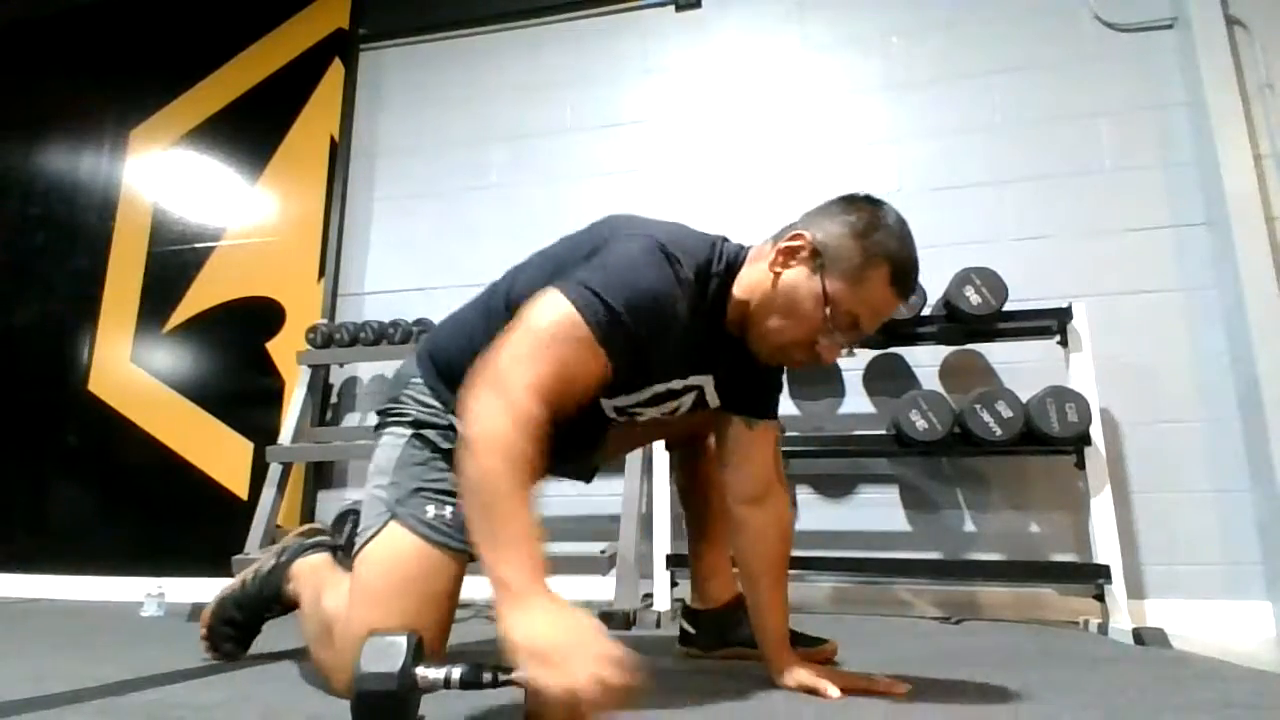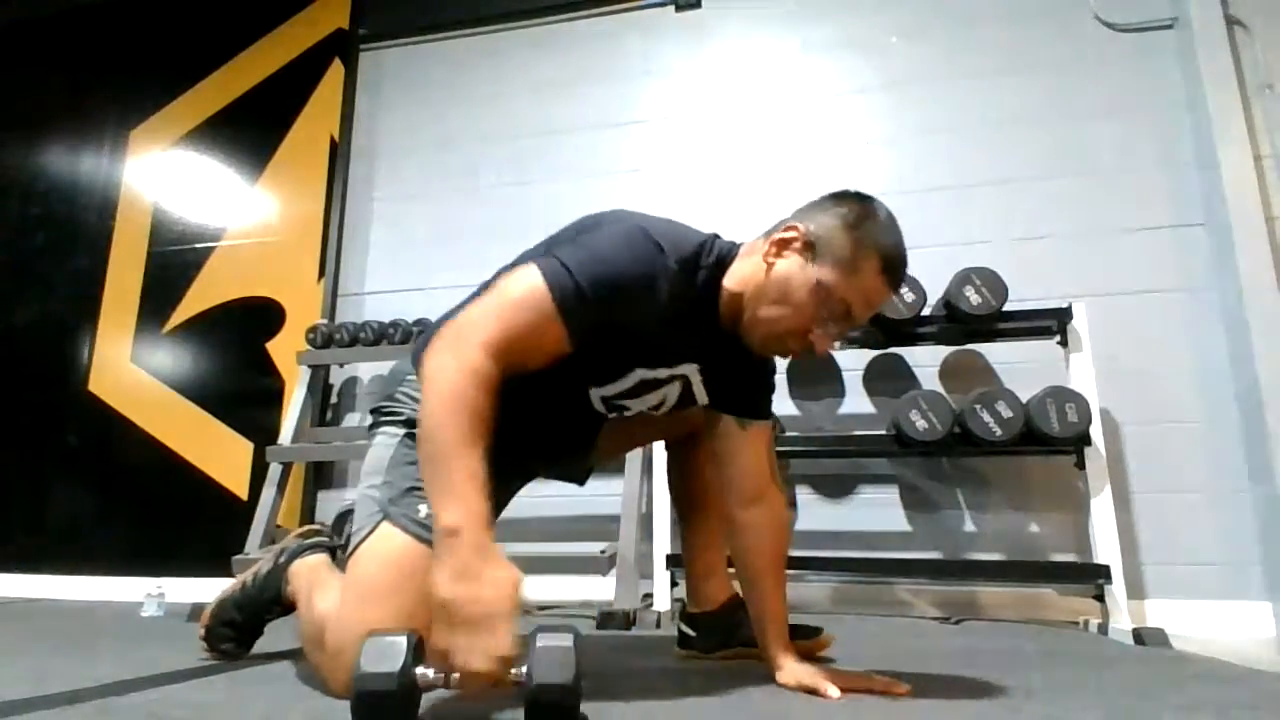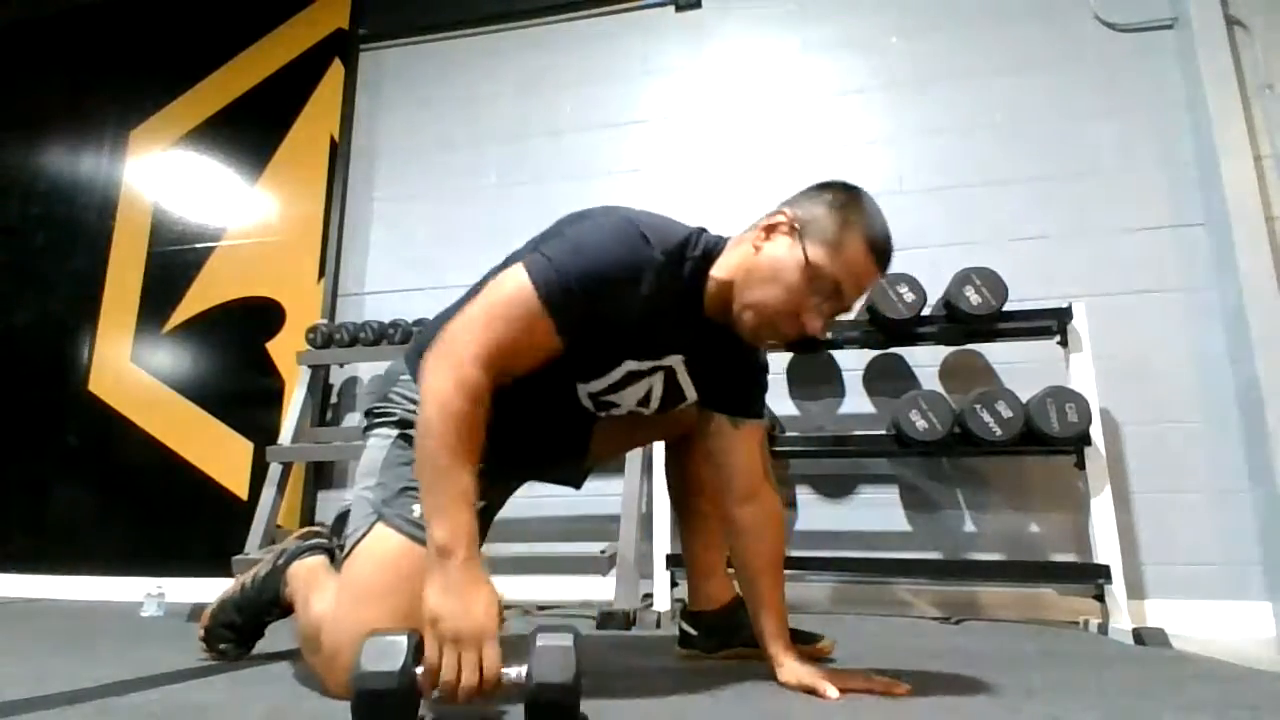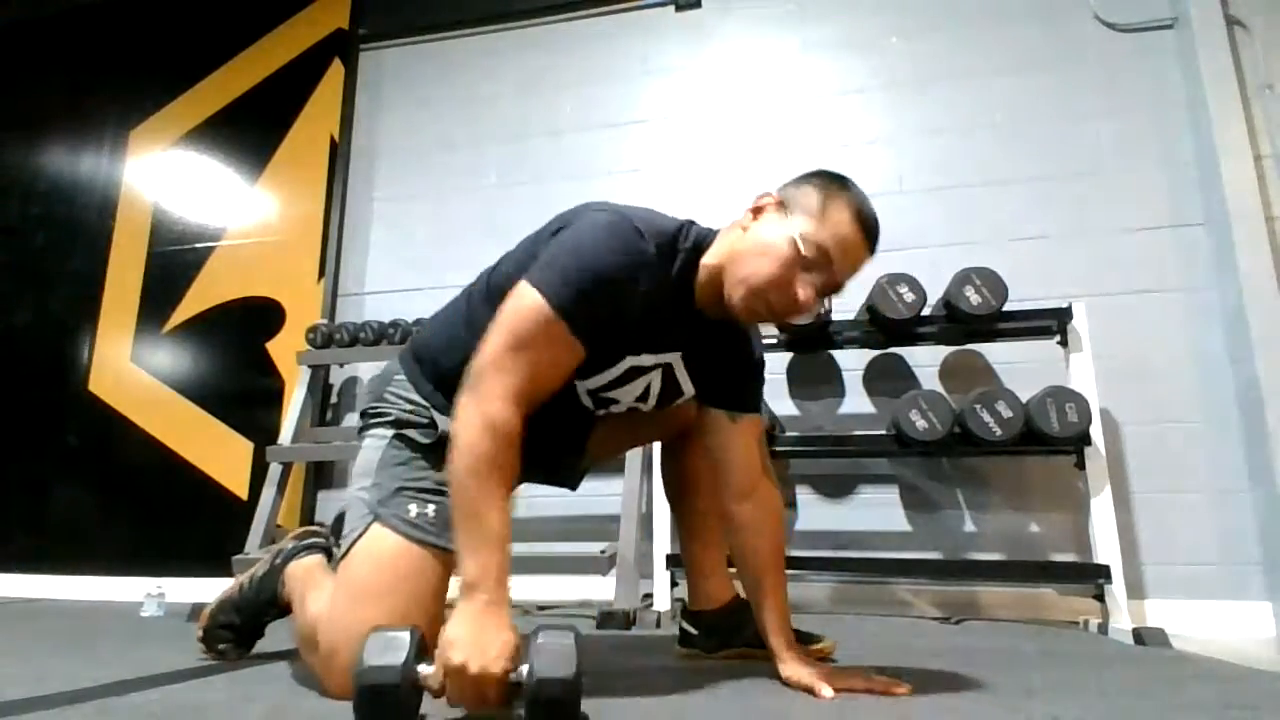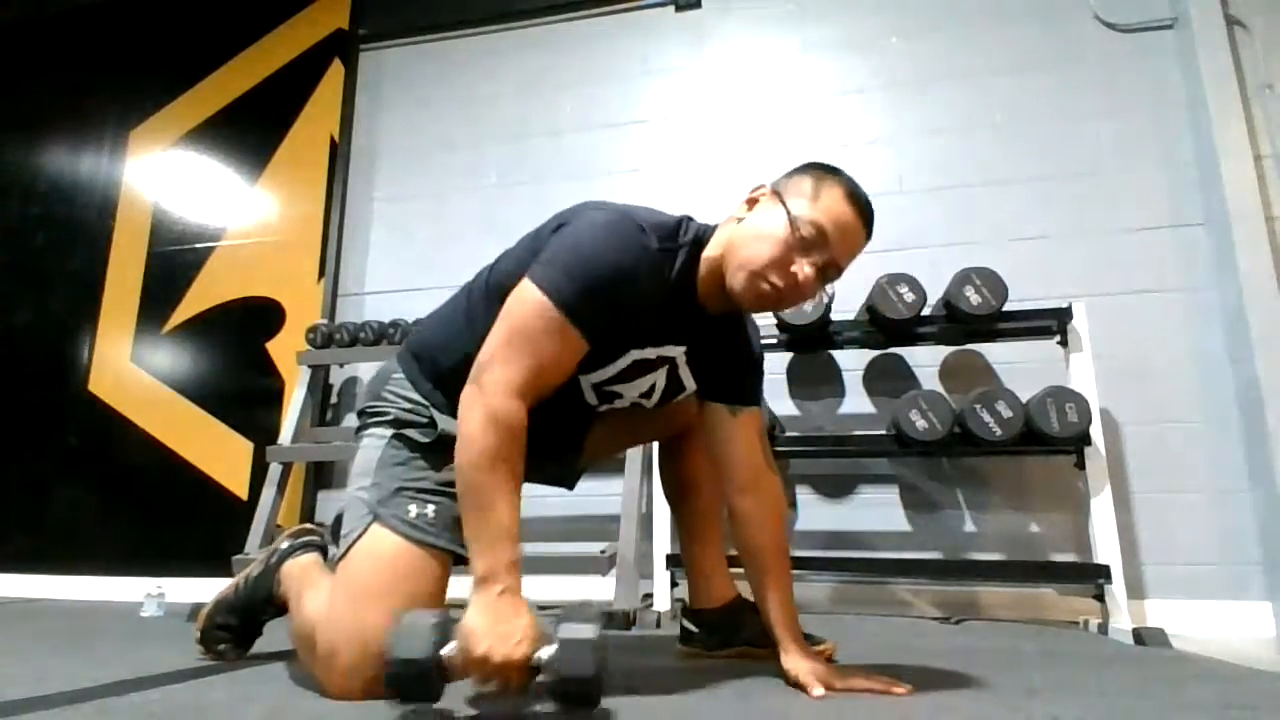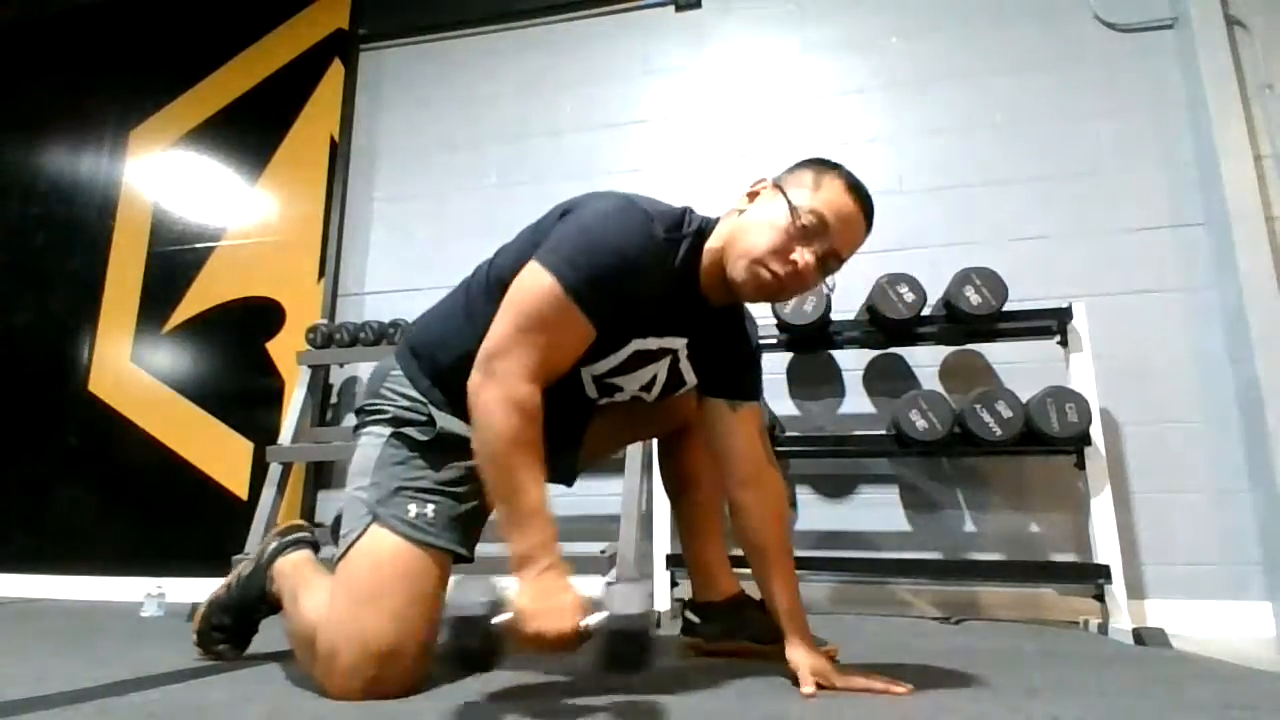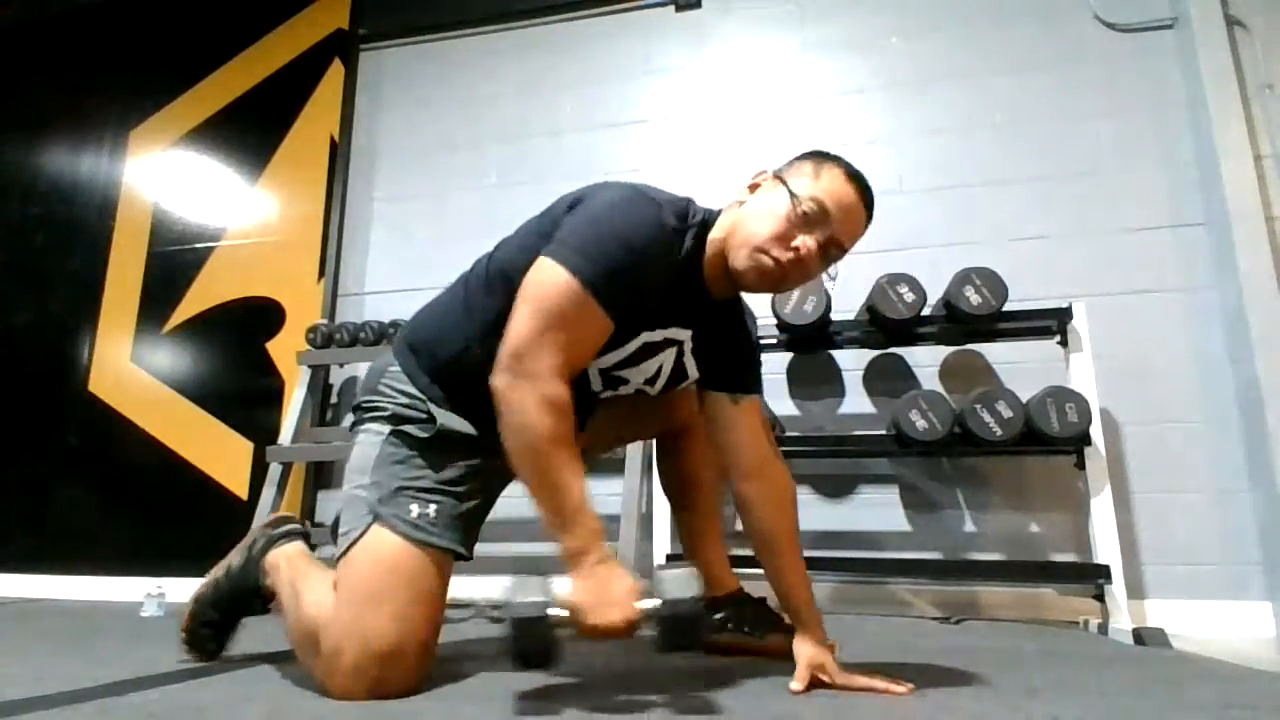
dt=0.1s
person 1, frame 1
left shoulder: (754, 352)
right shoulder: (657, 275)
left elbow: (758, 496)
right elbow: (497, 405)
left wrist: (780, 654)
right wrist: (528, 604)
right hip: (449, 415)
left ankle: (713, 613)
right ankle: (305, 570)
person 1, frame 2
left shoulder: (746, 349)
right shoulder: (640, 264)
left elbow: (753, 496)
right elbow: (459, 355)
left wrist: (778, 650)
right wrist: (466, 554)
right hip: (443, 410)
right knee: (368, 663)
left ankle: (711, 613)
right ankle: (303, 568)
person 1, frame 3
left shoulder: (736, 350)
right shoulder: (625, 254)
left elbow: (748, 493)
right elbow: (451, 367)
left wrist: (781, 649)
right wrist: (454, 570)
right hip: (439, 415)
right knee: (365, 665)
left ankle: (712, 615)
right ankle: (302, 571)
person 1, frame 4
left shoulder: (731, 344)
right shoulder: (621, 251)
left elbow: (747, 488)
right elbow: (489, 405)
left wrist: (783, 648)
right wrist: (483, 599)
right hip: (434, 416)
right knee: (364, 665)
left ankle: (712, 614)
right ankle: (300, 570)
person 1, frame 5
left shoulder: (727, 340)
right shoulder: (621, 246)
left elbow: (750, 482)
right elbow: (491, 398)
left wrist: (791, 641)
right wrist: (498, 590)
right hip: (433, 414)
right knee: (362, 666)
left ankle: (714, 614)
right ankle: (294, 570)
person 1, frame 6
left shoulder: (725, 335)
right shoulder: (626, 236)
left elbow: (751, 476)
right elbow: (499, 381)
left wrist: (796, 636)
right wrist: (538, 568)
right hip: (433, 411)
left knee: (691, 414)
right knee: (365, 667)
left ankle: (716, 607)
right ankle: (287, 568)
person 1, frame 7
left shoulder: (723, 324)
right shoulder: (633, 224)
left elbow: (756, 471)
right elbow: (522, 378)
left wrist: (809, 630)
right wrist: (590, 560)
right hip: (432, 407)
right knee: (368, 667)
left ankle: (719, 604)
right ankle: (279, 559)
